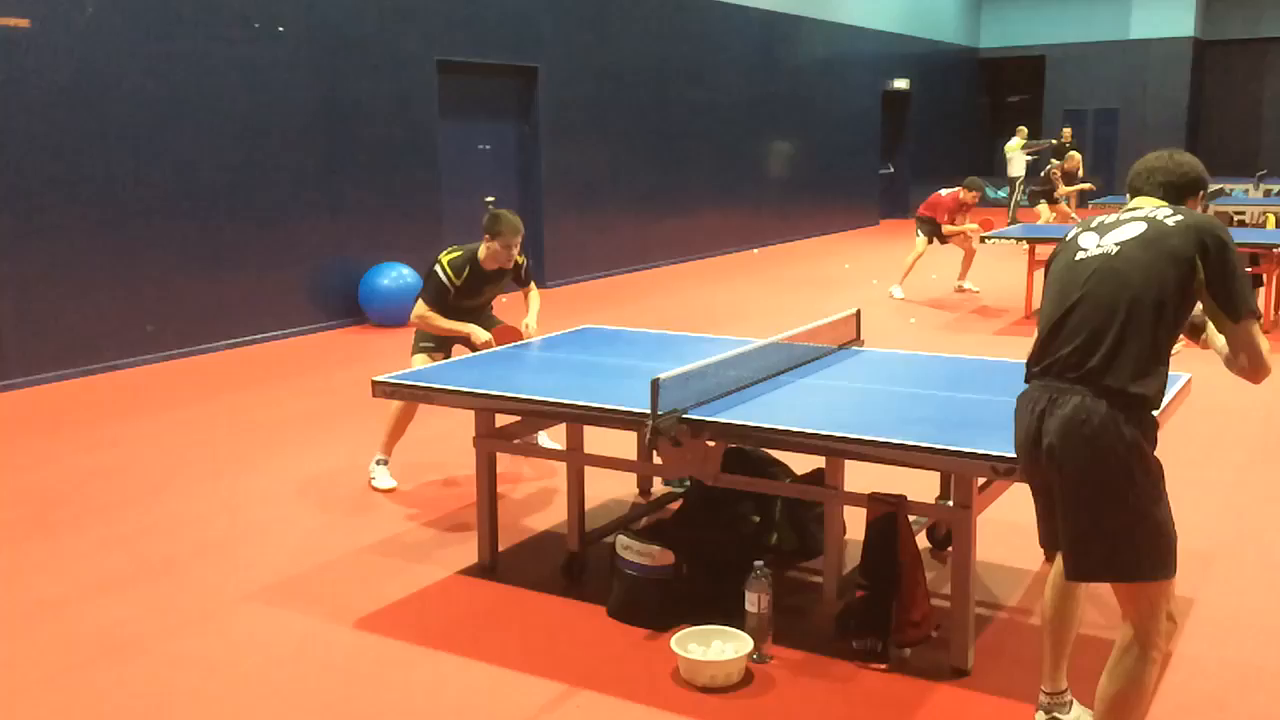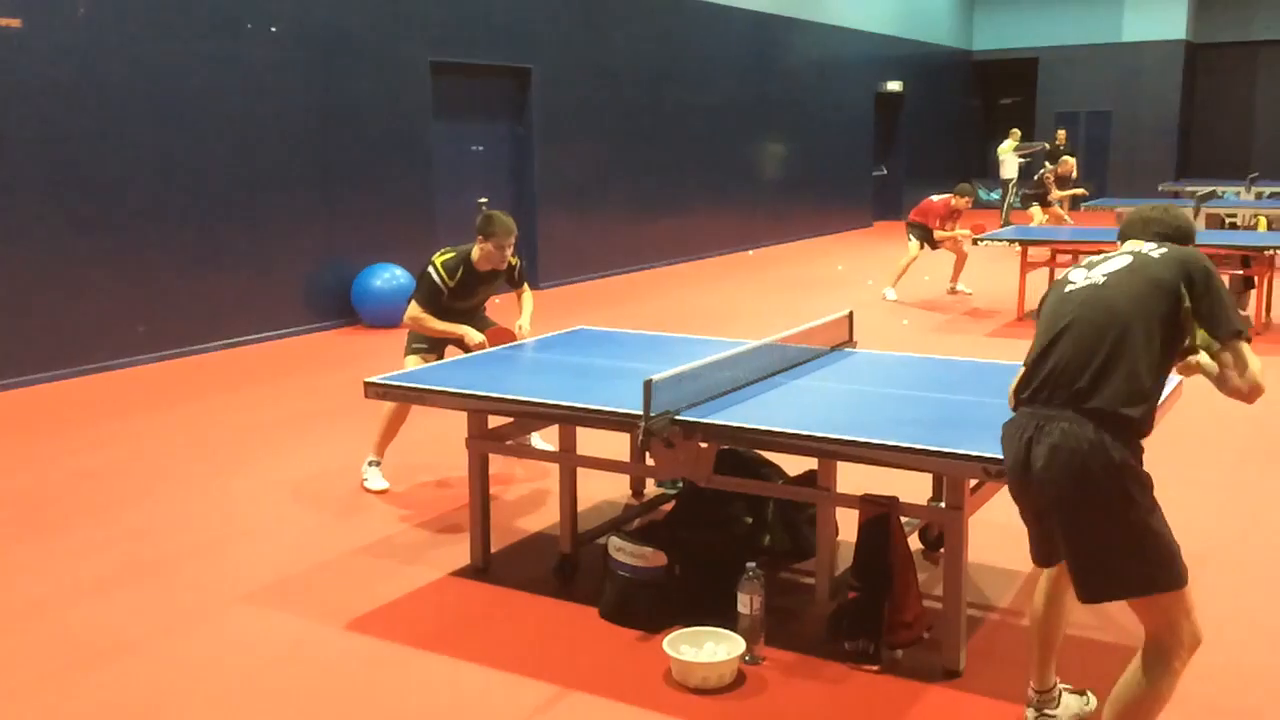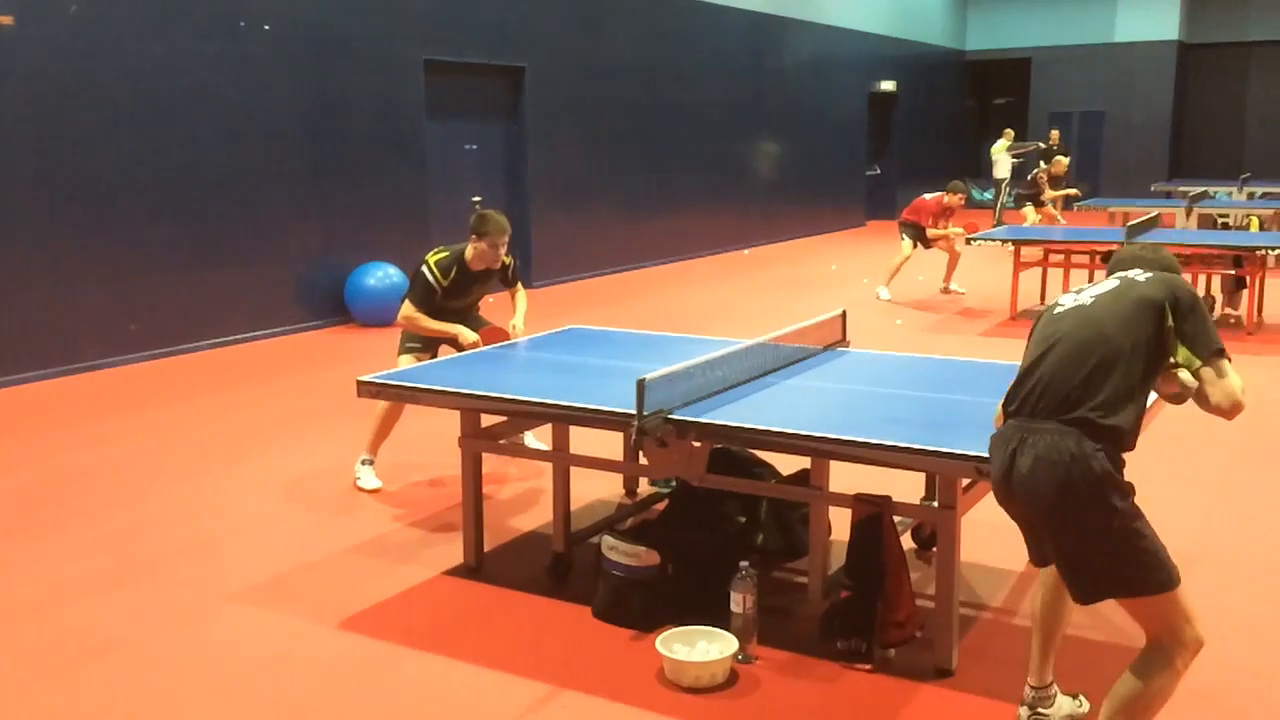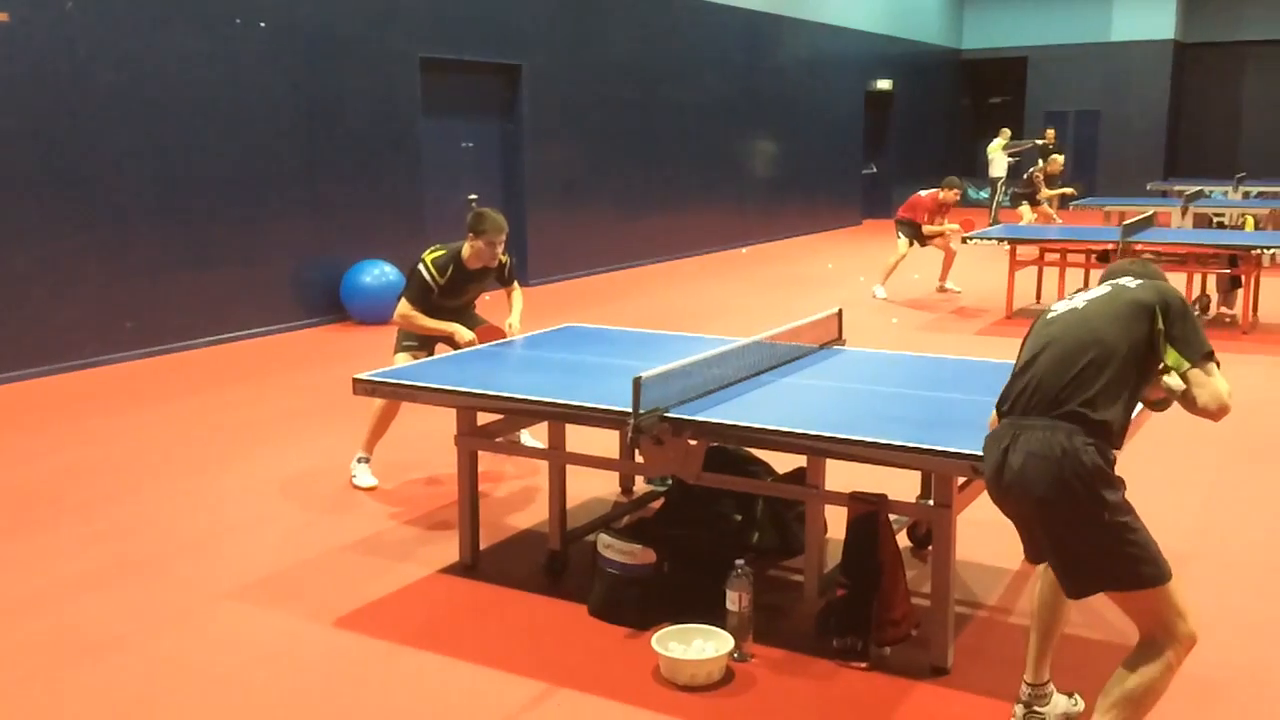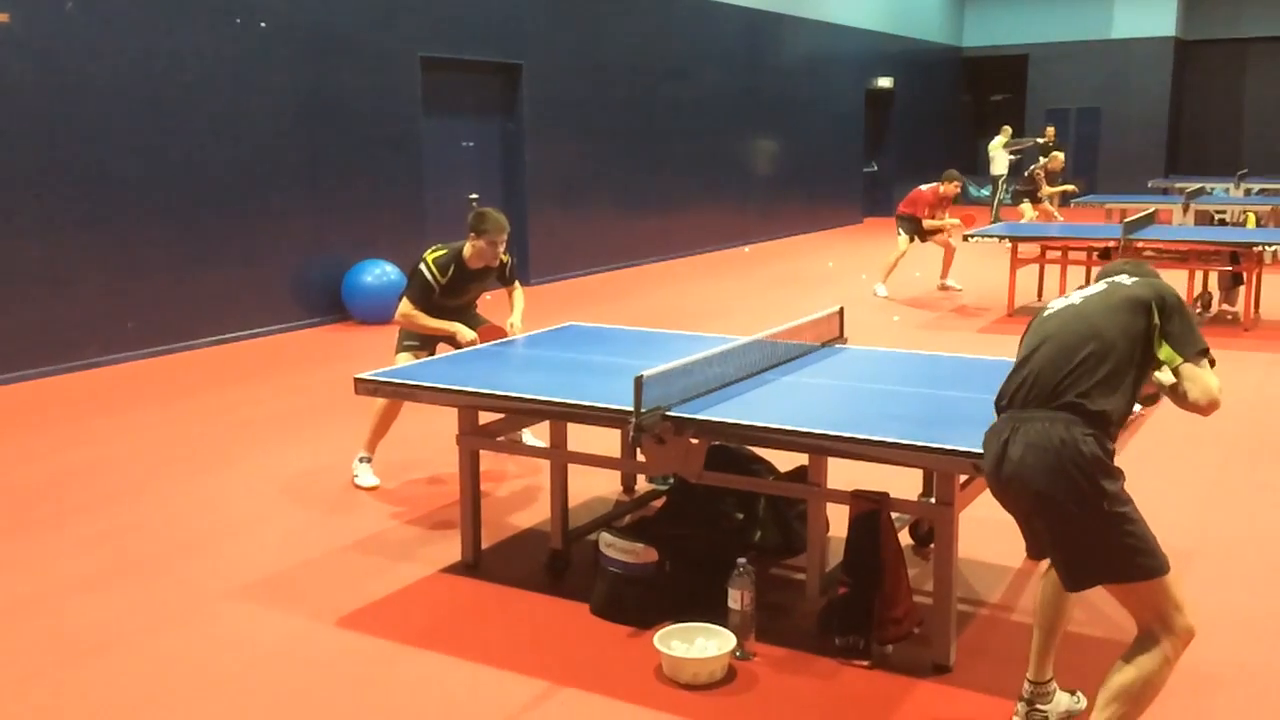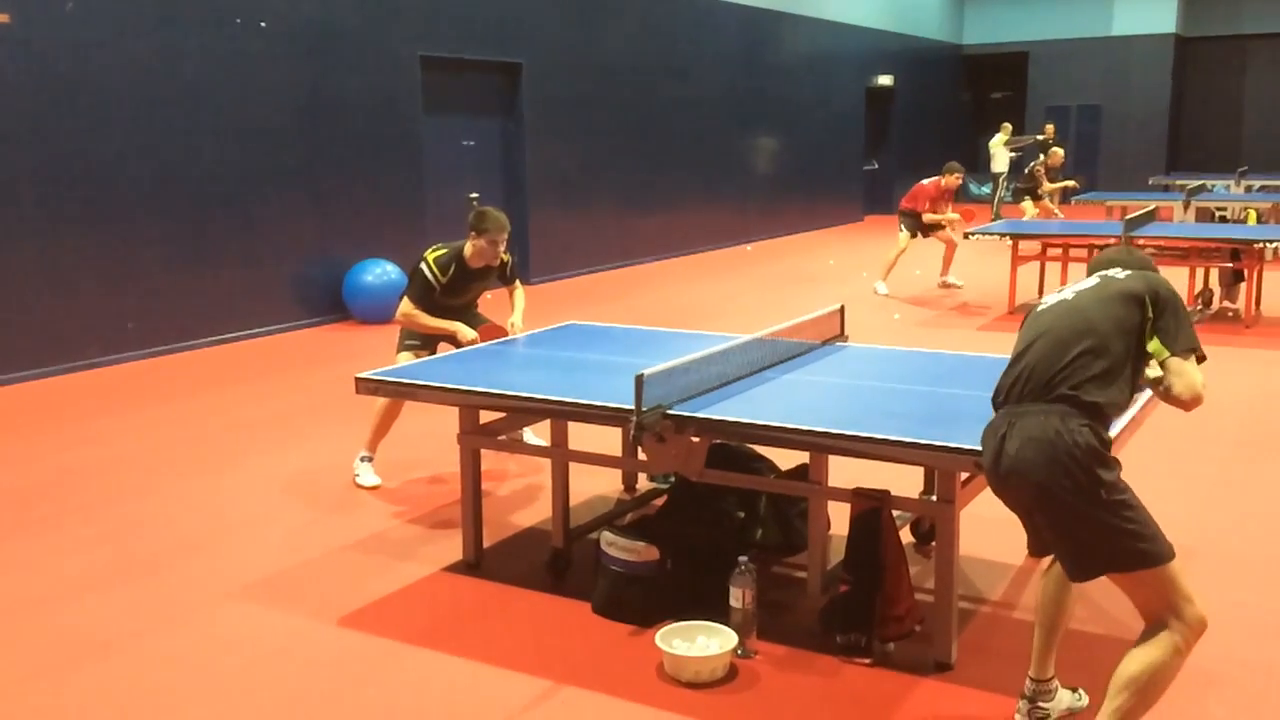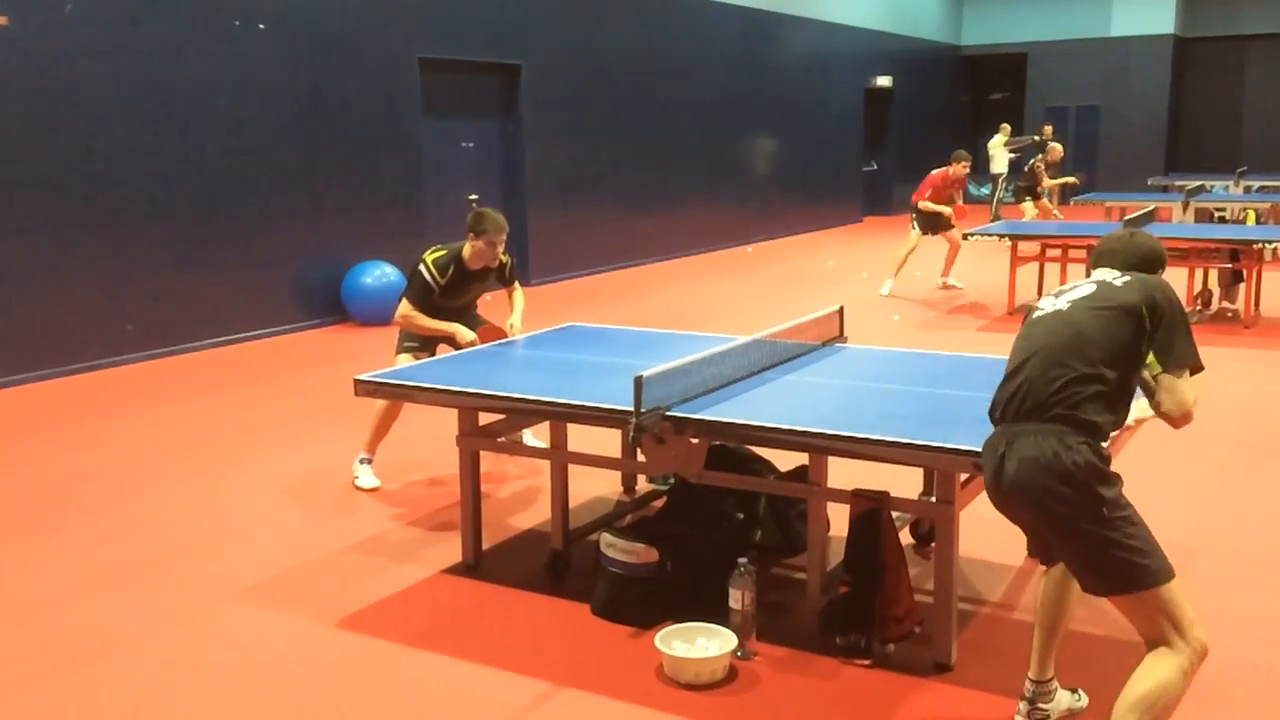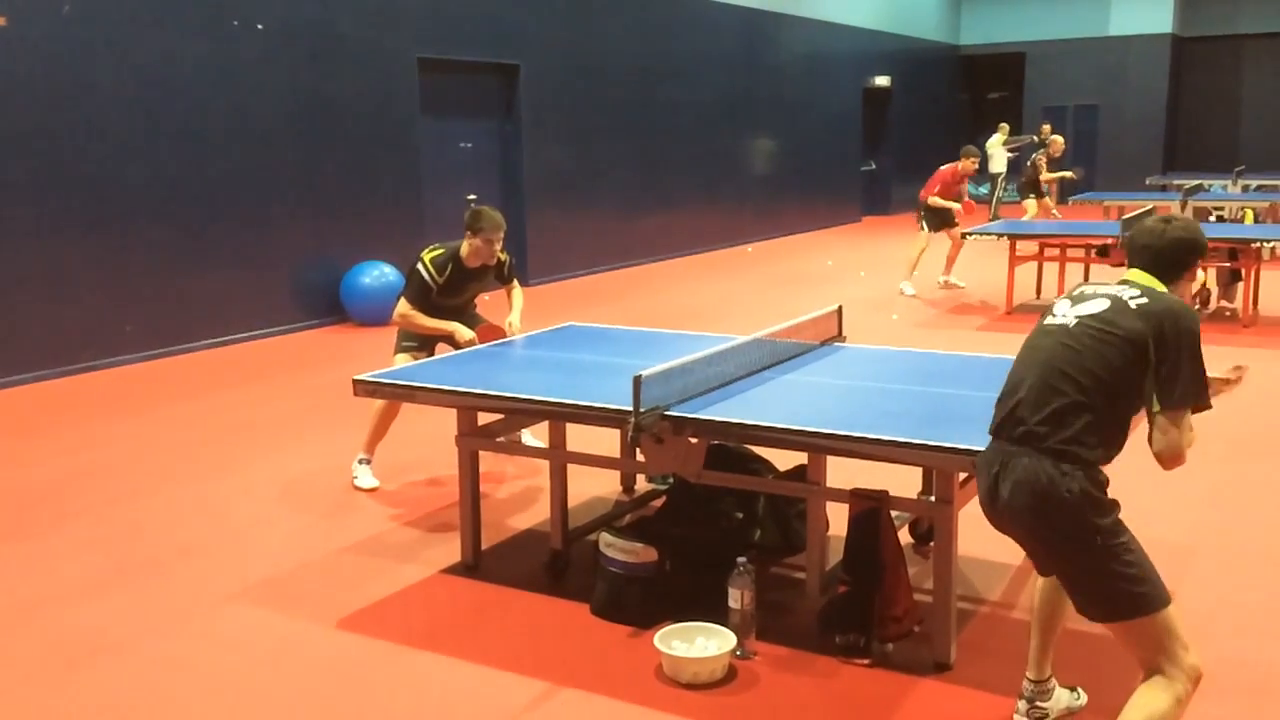
dt=0.2s
person 1, frame 1
left shoulder: (1080, 236)
right shoulder: (1200, 230)
right elbow: (1255, 365)
right wrist: (1211, 336)
left hip: (1036, 415)
right hip: (1104, 427)
left knee: (1069, 559)
right knee: (1151, 624)
person 1, frame 2
left shoulder: (1076, 273)
right shoulder: (1186, 264)
right elbow: (1247, 384)
right wrist: (1197, 360)
left hip: (1023, 443)
right hip: (1091, 453)
left knee: (1061, 564)
right knee: (1174, 638)
person 1, frame 3
left shoulder: (1067, 300)
right shoulder: (1170, 289)
right elbow: (1228, 399)
right wrist: (1179, 380)
left hip: (1010, 457)
right hip: (1073, 466)
left knee: (1064, 557)
right knee: (1177, 641)
person 1, frame 4
left shoulder: (1061, 309)
right shoulder: (1160, 296)
right elbow: (1214, 402)
right wrist: (1166, 384)
left hip: (1003, 456)
right hip: (1065, 461)
left knee: (1063, 554)
right knee: (1170, 637)
person 1, frame 5
left shoulder: (1059, 307)
right shoulder: (1156, 293)
right elbow: (1204, 397)
right wrist: (1159, 380)
left hip: (1004, 451)
right hip: (1064, 454)
left knee: (1067, 554)
right knee: (1168, 632)
person 1, frame 6
left shoulder: (1055, 299)
right shoulder: (1151, 287)
right elbow: (1188, 393)
right wrist: (1146, 369)
left hip: (1003, 444)
right hip: (1060, 448)
left knee: (1067, 550)
right knee: (1179, 622)
person 1, frame 7
left shoulder: (1053, 300)
right shoulder: (1153, 295)
right elbow: (1177, 411)
right wrist: (1147, 371)
left hip: (1002, 460)
right hip: (1060, 462)
left knee: (1066, 556)
right knee: (1183, 645)
person 1, frame 8
left shoulder: (1077, 297)
right shoulder: (1172, 316)
right elbow: (1170, 451)
left wrist: (1186, 392)
right wrist: (1176, 408)
left hip: (997, 472)
right hip: (1054, 487)
left knee: (1061, 561)
right knee: (1175, 671)
person 2, frame 1
left shoulder: (515, 261)
right shoulder: (452, 265)
left elbow: (530, 290)
right elbow: (418, 316)
left wrist: (531, 317)
right wrist: (468, 330)
left hip: (478, 318)
right hip: (438, 321)
right ankle: (381, 460)
person 2, frame 2
left shoulder: (509, 262)
right shoulder: (446, 267)
left elbow: (524, 291)
right elbow: (412, 318)
left wrist: (524, 318)
right wrist: (461, 332)
left hip: (472, 319)
right hip: (431, 323)
left ankle: (524, 433)
right ankle: (374, 462)
person 2, frame 3
left shoulder: (503, 261)
right shoulder: (440, 265)
left elbow: (517, 291)
right elbow: (405, 317)
left wrist: (518, 317)
right wrist: (456, 331)
left hip: (466, 318)
right hip: (425, 323)
left ankle: (517, 432)
right ankle: (367, 460)
person 2, frame 4
left shoulder: (499, 260)
right shoulder: (437, 264)
left elbow: (513, 289)
right elbow: (402, 315)
left wrist: (514, 316)
right wrist: (452, 330)
left hip: (462, 317)
right hip: (421, 320)
left ankle: (514, 430)
right ankle: (362, 458)
person 2, frame 5
left shoulder: (501, 260)
right shoulder: (438, 263)
left elbow: (515, 289)
right elbow: (403, 315)
left wrist: (516, 315)
right wrist: (454, 329)
left hip: (463, 316)
right hip: (422, 320)
left ankle: (515, 429)
right ankle: (364, 458)
person 2, frame 6
left shoulder: (501, 259)
right shoulder: (438, 263)
left elbow: (515, 288)
right elbow: (404, 314)
left wrist: (516, 315)
right wrist: (454, 329)
left hip: (465, 315)
right hip: (423, 320)
left ankle: (516, 428)
right ankle: (365, 457)
person 2, frame 7
left shoulder: (500, 261)
right shoulder: (437, 264)
left elbow: (515, 289)
right elbow: (403, 316)
left wrist: (515, 316)
right wrist: (453, 330)
left hip: (464, 317)
right hip: (422, 321)
left ankle: (515, 430)
right ankle: (365, 459)
person 2, frame 8
left shoulder: (498, 259)
right shoulder: (435, 263)
left elbow: (513, 288)
right elbow: (401, 315)
left wrist: (514, 315)
right wrist: (452, 329)
left hip: (462, 315)
right hip: (421, 320)
left ankle: (514, 431)
right ankle: (364, 460)
